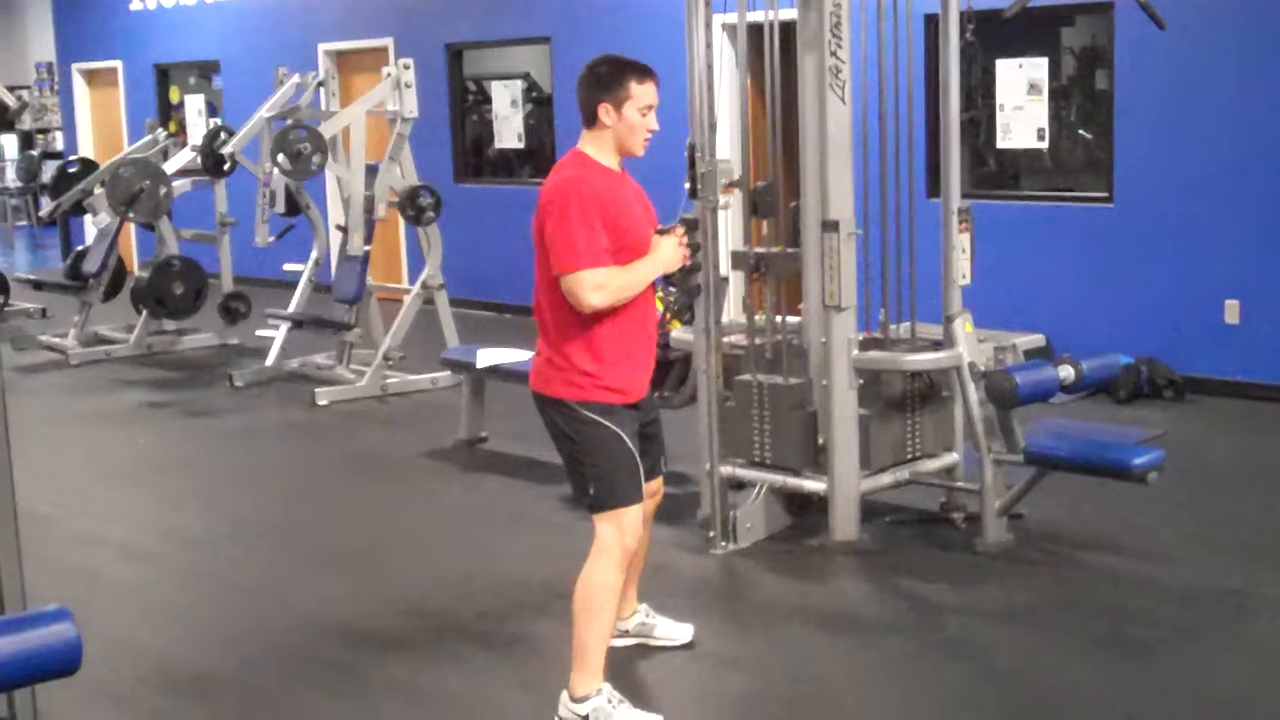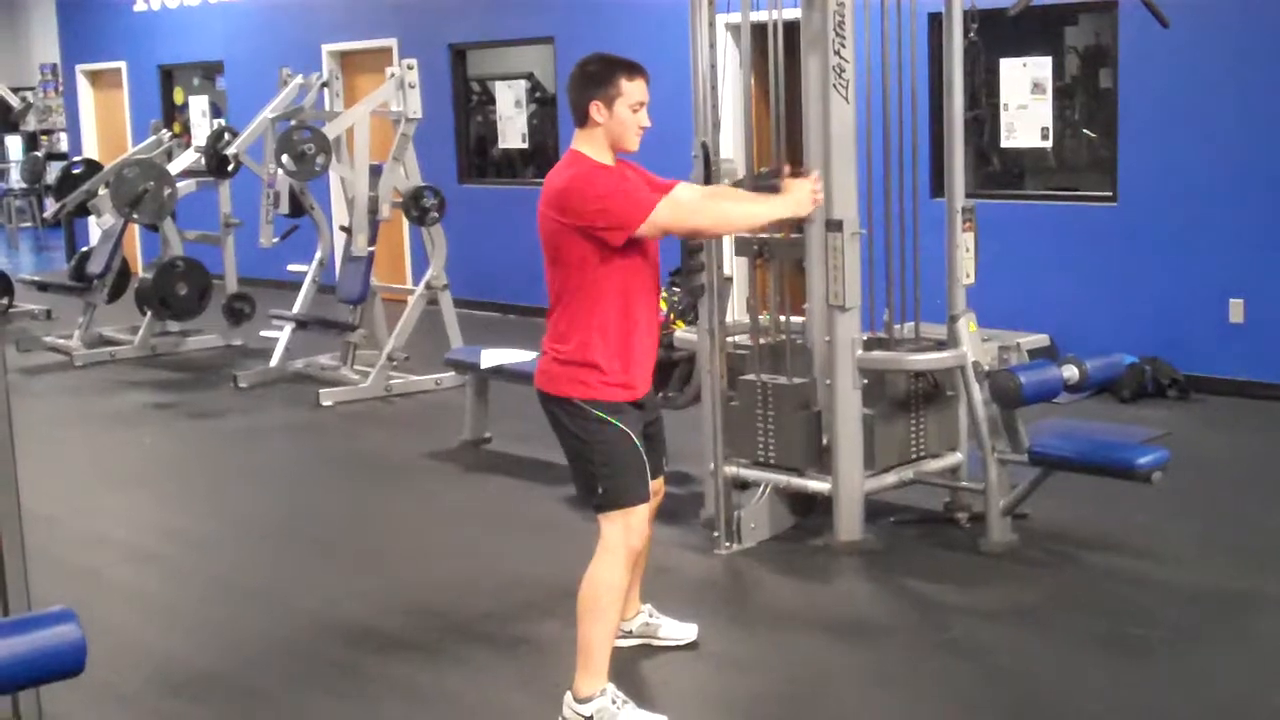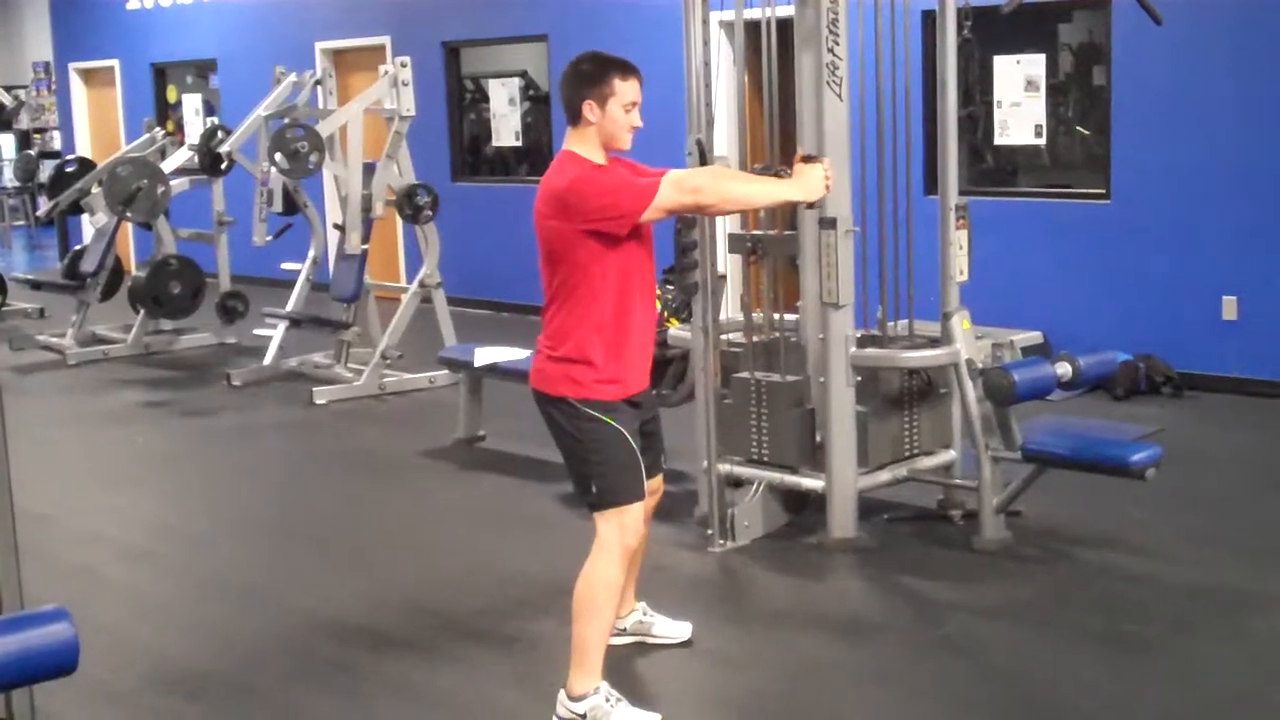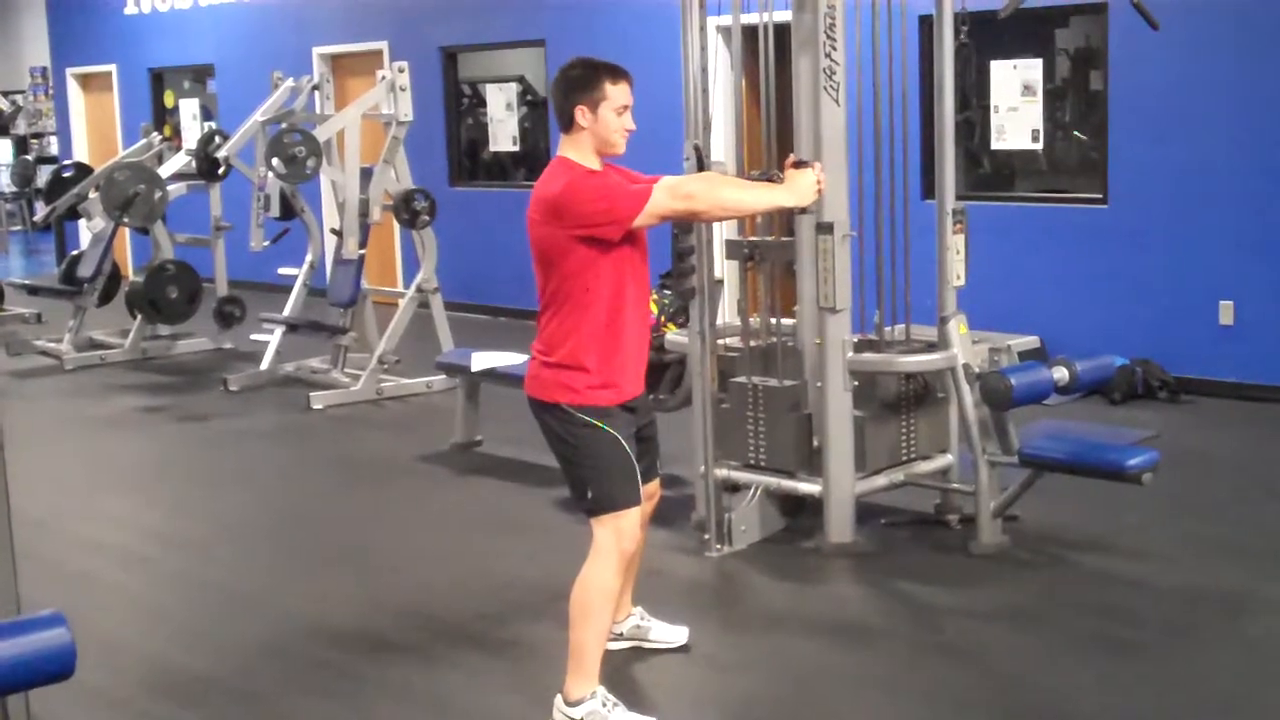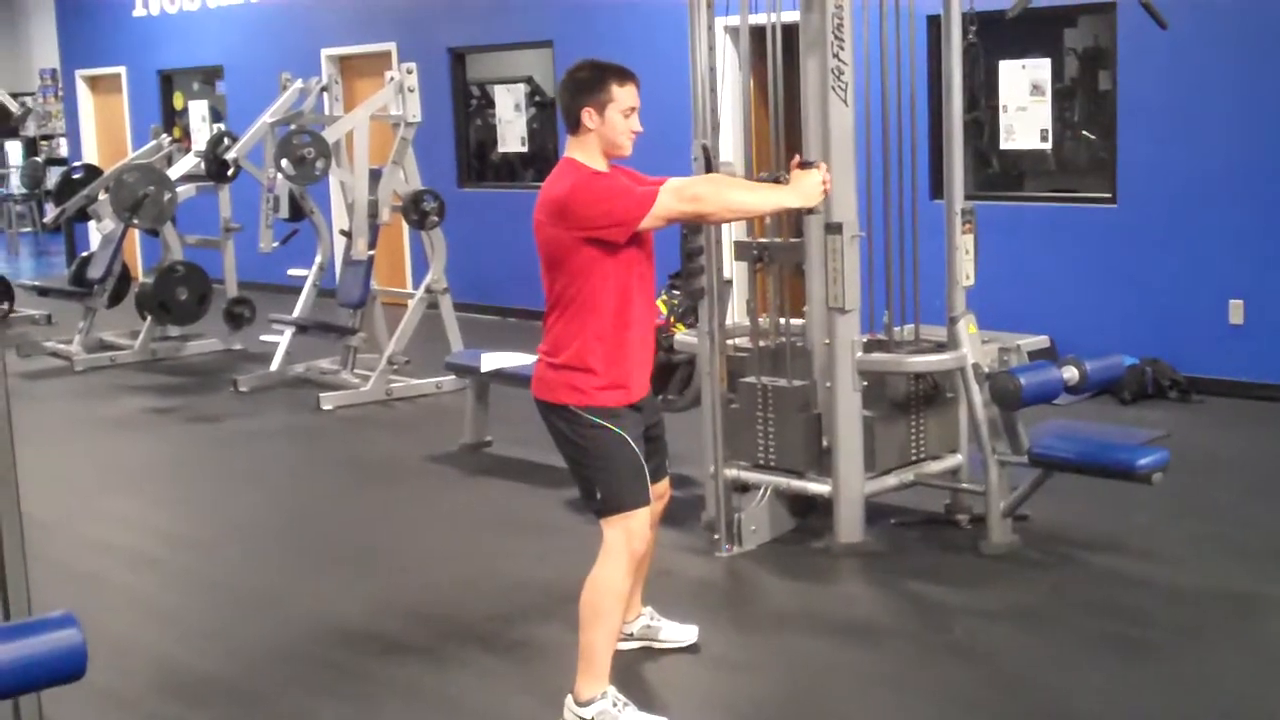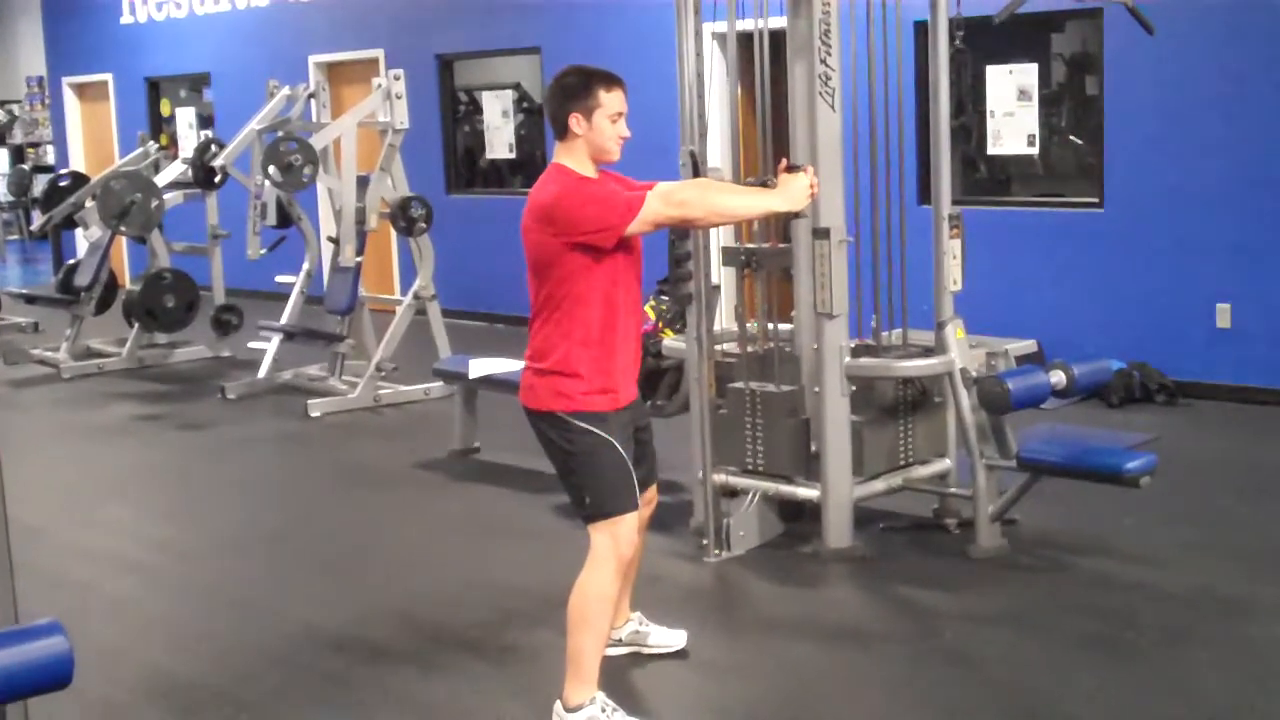
dt=0.5s
person 1, frame 1
left shoulder: (617, 182)
right shoulder: (574, 187)
right elbow: (590, 293)
left wrist: (666, 253)
right wrist: (660, 260)
left hip: (624, 379)
right hip: (586, 389)
left knee: (646, 495)
right knee: (619, 528)
left ankle: (625, 616)
person 1, frame 2
left shoulder: (621, 174)
right shoulder: (580, 185)
left elbow: (699, 197)
right elbow: (690, 217)
left wrist: (778, 197)
right wrist: (785, 207)
left hip: (624, 376)
right hip: (589, 385)
left knee: (649, 494)
right knee: (625, 528)
left ankle: (628, 615)
person 1, frame 3
left shoulder: (613, 172)
right shoulder: (578, 183)
left elbow: (696, 181)
right elbow: (695, 195)
left wrist: (787, 182)
right wrist: (794, 190)
left hip: (621, 376)
right hip: (583, 385)
left knee: (646, 491)
right knee: (620, 526)
left ankle: (624, 614)
person 1, frame 4
left shoulder: (605, 179)
right shoulder: (571, 190)
left elbow: (689, 187)
right elbow: (687, 202)
left wrist: (778, 186)
right wrist: (787, 195)
left hip: (617, 382)
right hip: (578, 391)
left knee: (644, 496)
right knee: (618, 532)
left ankle: (620, 619)
person 1, frame 5
left shoulder: (614, 180)
right shoulder: (577, 191)
left elbow: (696, 189)
right elbow: (693, 203)
left wrist: (785, 186)
right wrist: (794, 196)
left hip: (624, 382)
right hip: (586, 392)
left knee: (655, 494)
right knee: (627, 531)
left ankle: (631, 619)
person 1, frame 6
left shoulder: (601, 186)
right shoulder: (564, 197)
left elbow: (683, 193)
right elbow: (679, 209)
left wrist: (772, 192)
right wrist: (780, 201)
left hip: (611, 387)
right hip: (574, 397)
left knee: (641, 502)
right knee: (615, 537)
left ankle: (619, 624)
